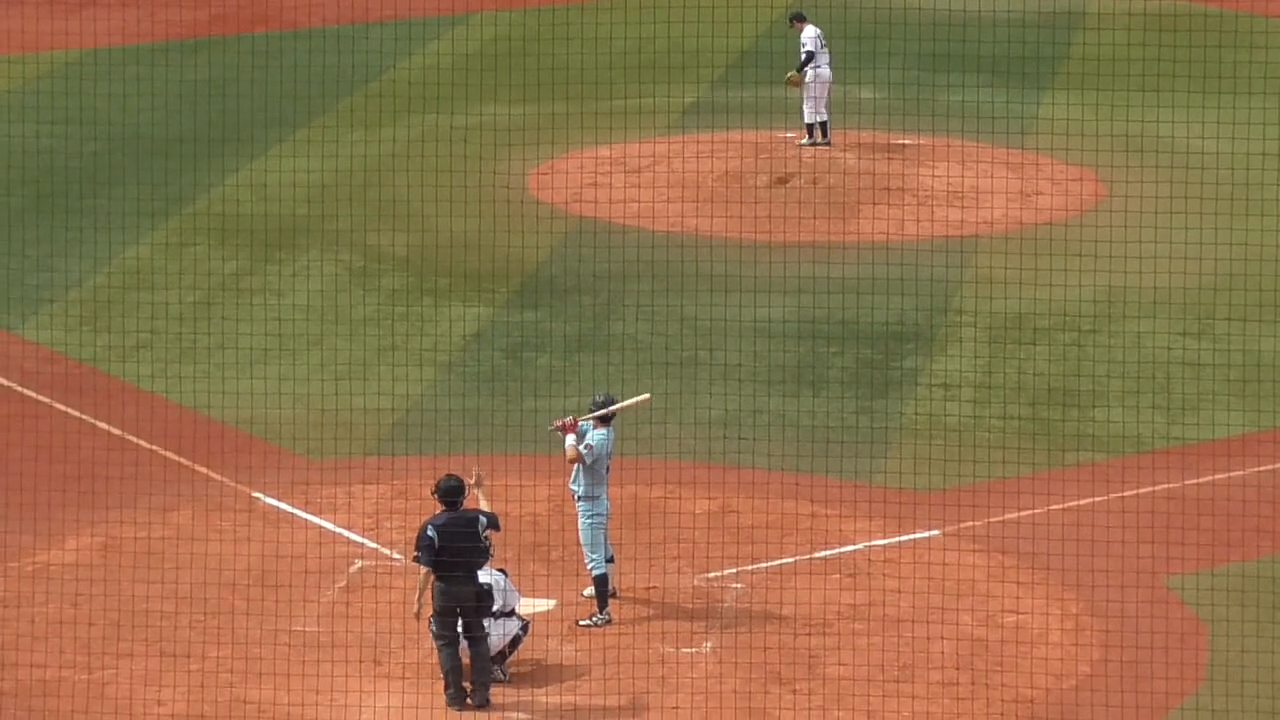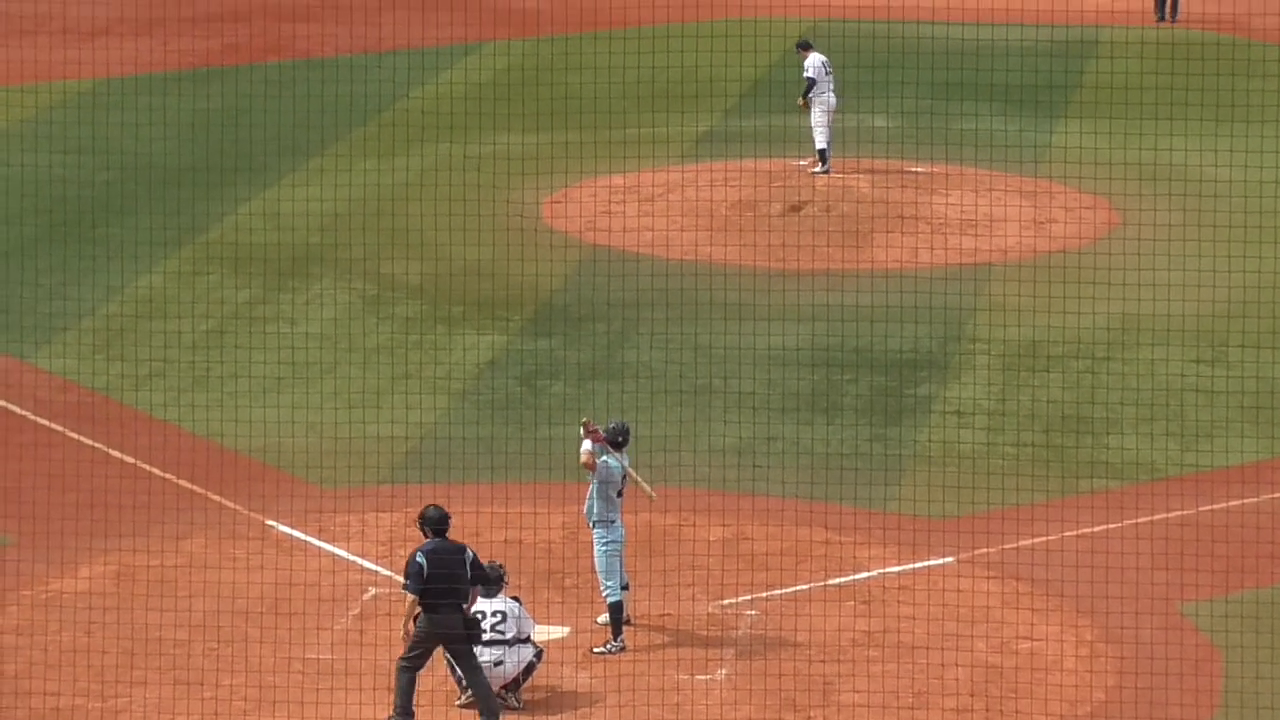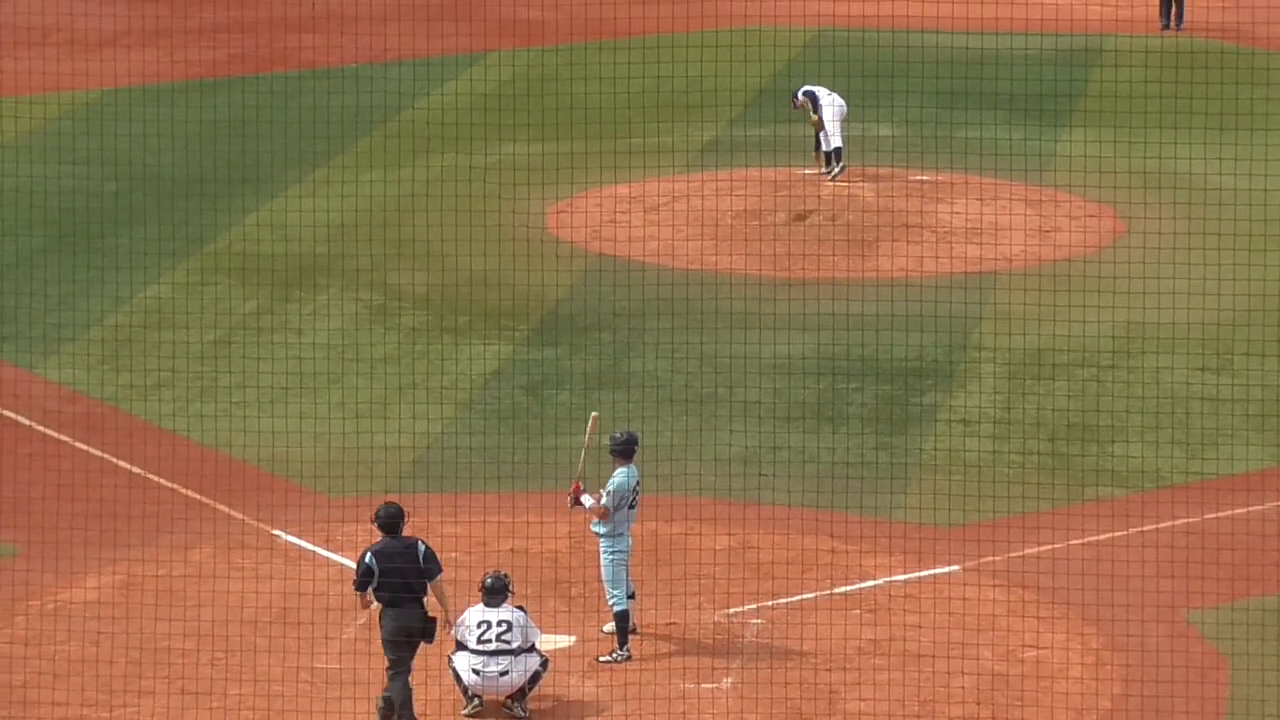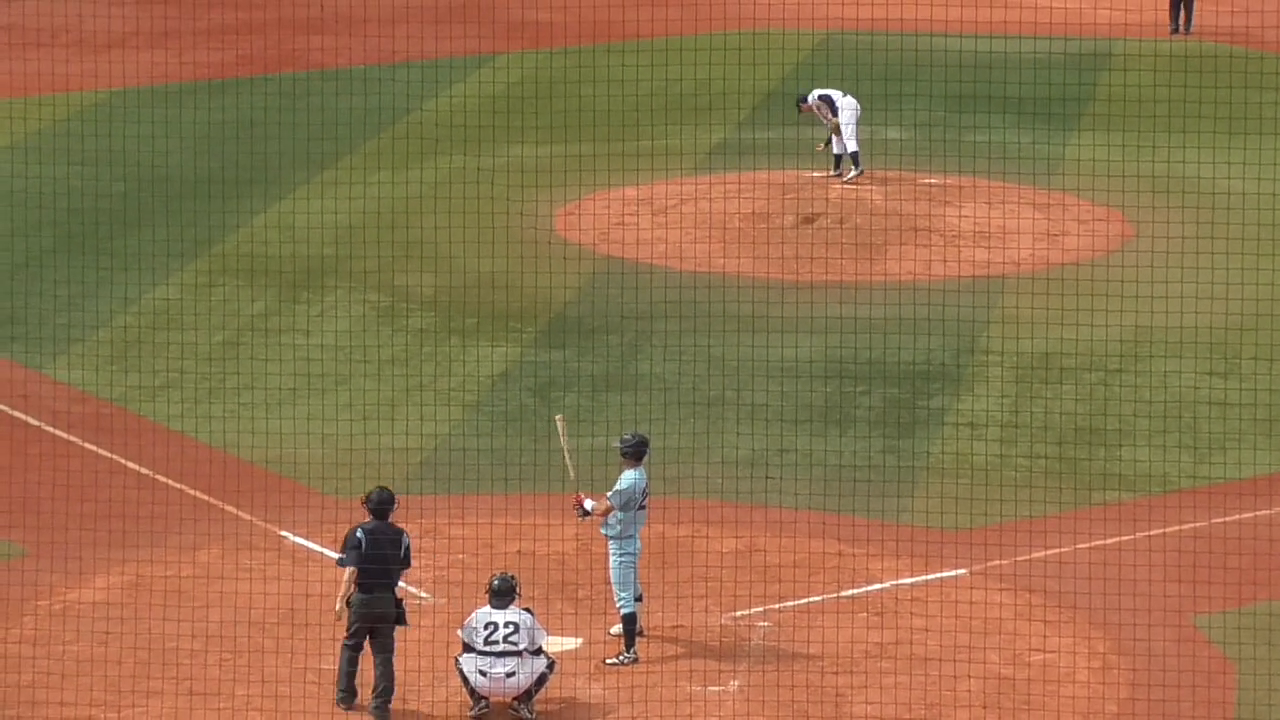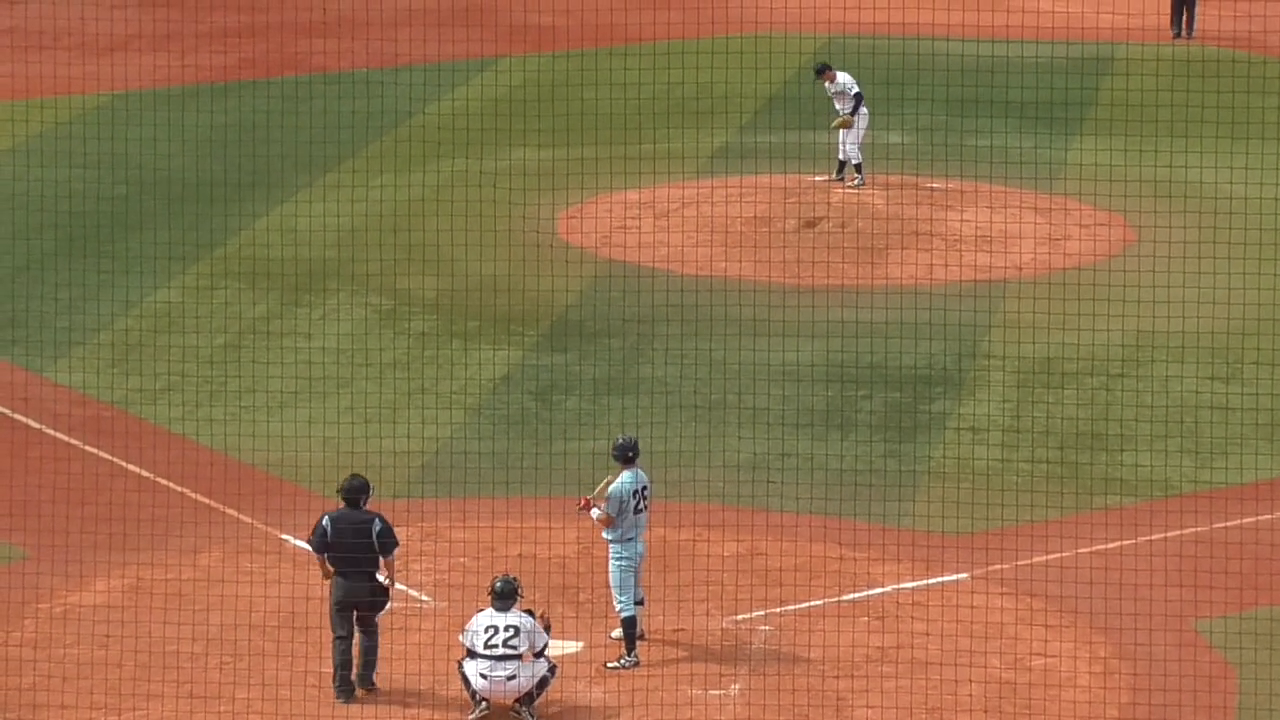
dt=0.5s
person 1, frame 1
left shoulder: (599, 438)
right shoulder: (592, 428)
left elbow: (572, 457)
right elbow: (574, 429)
left wrist: (570, 433)
right wrist: (565, 426)
left hip: (590, 503)
right hip: (596, 500)
left knee: (594, 558)
right knee: (603, 548)
left ankle: (603, 613)
right ankle: (608, 587)
person 1, frame 2
left shoulder: (610, 465)
right shoulder: (619, 456)
left elbow: (585, 462)
right elbow: (596, 438)
left wrist: (589, 439)
right wrist: (591, 433)
left hip: (605, 529)
right hip: (613, 526)
left knee: (609, 585)
right knee: (618, 575)
left ankle: (617, 640)
right ankle: (621, 614)
person 1, frame 3
left shoulder: (620, 479)
right shoulder: (631, 472)
left elbow: (602, 512)
right elbow: (606, 498)
left wrist: (582, 496)
right wrist: (581, 497)
left hip: (612, 540)
right hip: (622, 537)
left knee: (616, 594)
right knee: (624, 584)
left ankle: (623, 649)
right ankle: (627, 623)
person 1, frame 4
left shoulder: (629, 481)
right shoulder: (637, 475)
left elbow: (603, 510)
right elbow: (613, 501)
left wrist: (585, 502)
right wrist: (588, 508)
left hip: (622, 543)
right hip: (630, 539)
left knee: (624, 597)
right knee: (632, 586)
left ankle: (629, 651)
right ankle: (633, 625)
person 1, frame 5
left shoulder: (618, 486)
right shoulder: (642, 478)
left elbow: (608, 521)
left wrist: (591, 510)
right wrist: (595, 506)
left hip: (622, 547)
right hip: (638, 542)
left knee: (623, 600)
right knee: (634, 590)
left ankle: (630, 655)
right ankle: (635, 629)
person 2, frame 1
left shoulder: (431, 526)
right shoulder: (476, 519)
left elbow: (426, 568)
right elbow: (494, 521)
left wrist: (419, 598)
left hip: (444, 589)
right hip: (471, 588)
left knee: (447, 642)
right knee: (477, 640)
left ankle: (455, 695)
right ankle: (480, 693)
person 2, frame 2
left shoulder: (420, 555)
right shoulder: (464, 551)
left elbow: (413, 597)
right elbow: (477, 587)
left wrist: (405, 624)
right wrist: (466, 610)
left hip: (430, 619)
right hip: (458, 618)
left knee: (407, 666)
right knee: (472, 669)
person 2, frame 3
left shoulder: (371, 554)
right shoulder: (419, 547)
left elbow: (362, 590)
right elbow: (435, 583)
left wrist: (364, 602)
right wrist: (446, 611)
left hip: (392, 616)
right hip: (417, 614)
left knee: (397, 671)
right knee: (402, 666)
person 2, frame 4
left shoulder: (358, 533)
right shoulder: (400, 535)
left elbow: (351, 570)
left wrist: (341, 599)
left hip: (363, 598)
right hip: (388, 599)
left knee: (351, 646)
right knee: (384, 653)
left ankle: (345, 697)
person 2, frame 5
left shoulder: (328, 520)
right shoulder: (376, 521)
left elbow: (319, 554)
right elbow: (388, 557)
left wrist: (326, 570)
right wrist: (390, 577)
left hip: (341, 584)
right hip: (368, 584)
left knee: (341, 636)
right knee: (368, 630)
left ankle: (343, 688)
right ankle: (365, 679)
